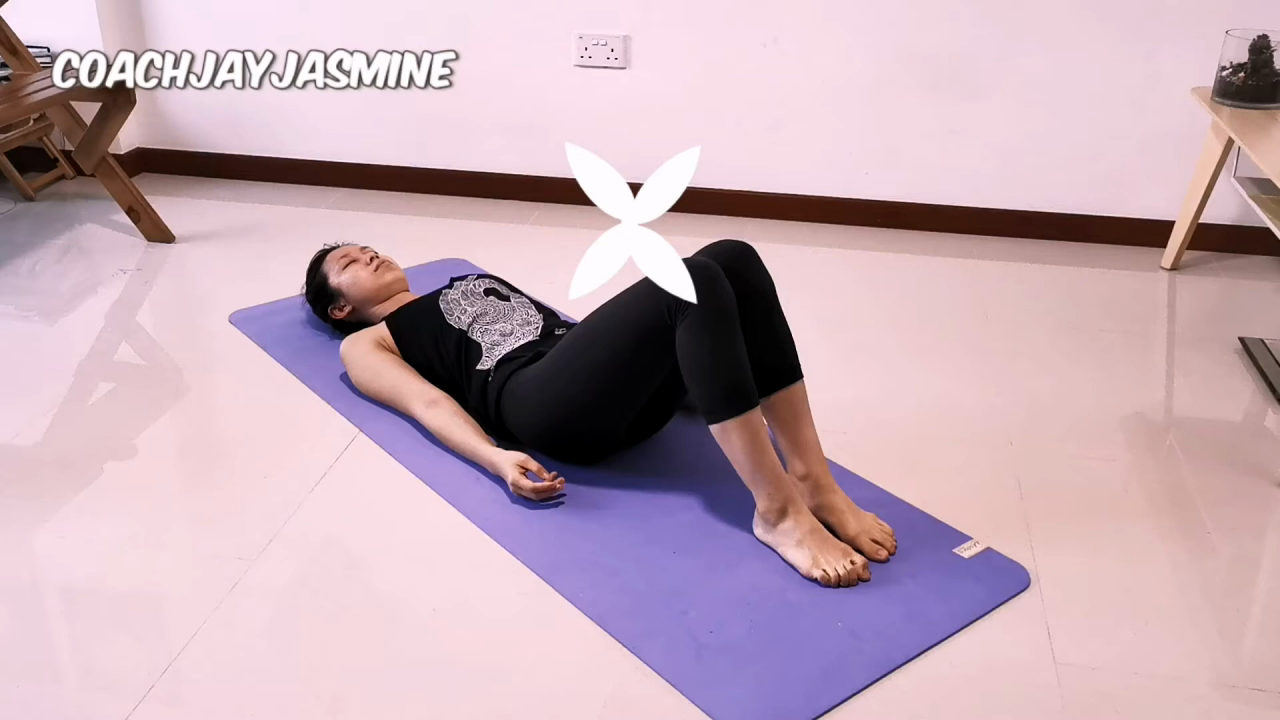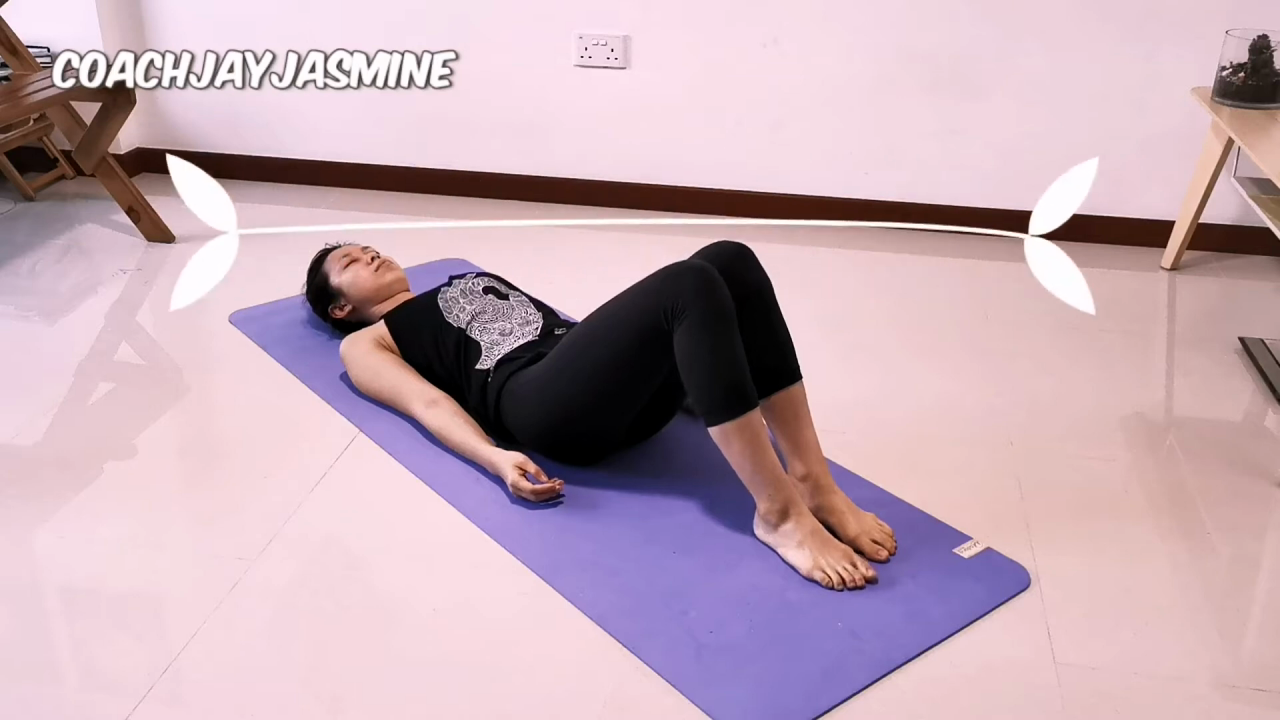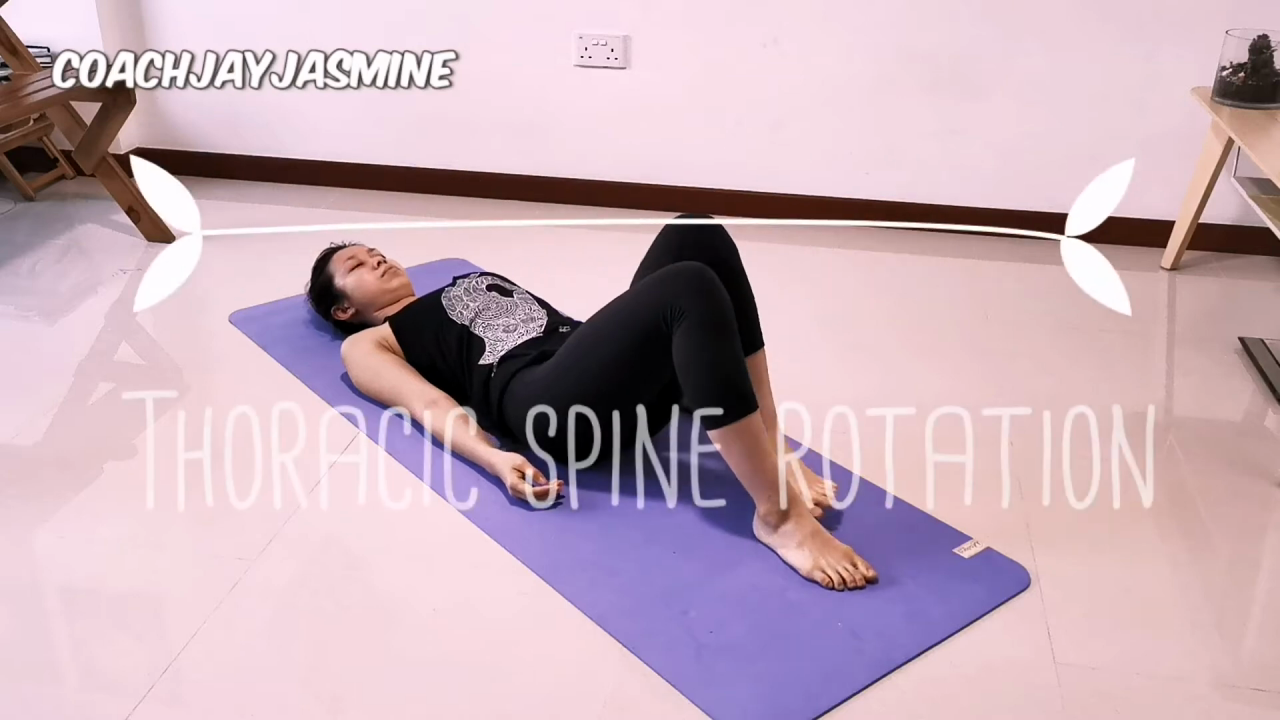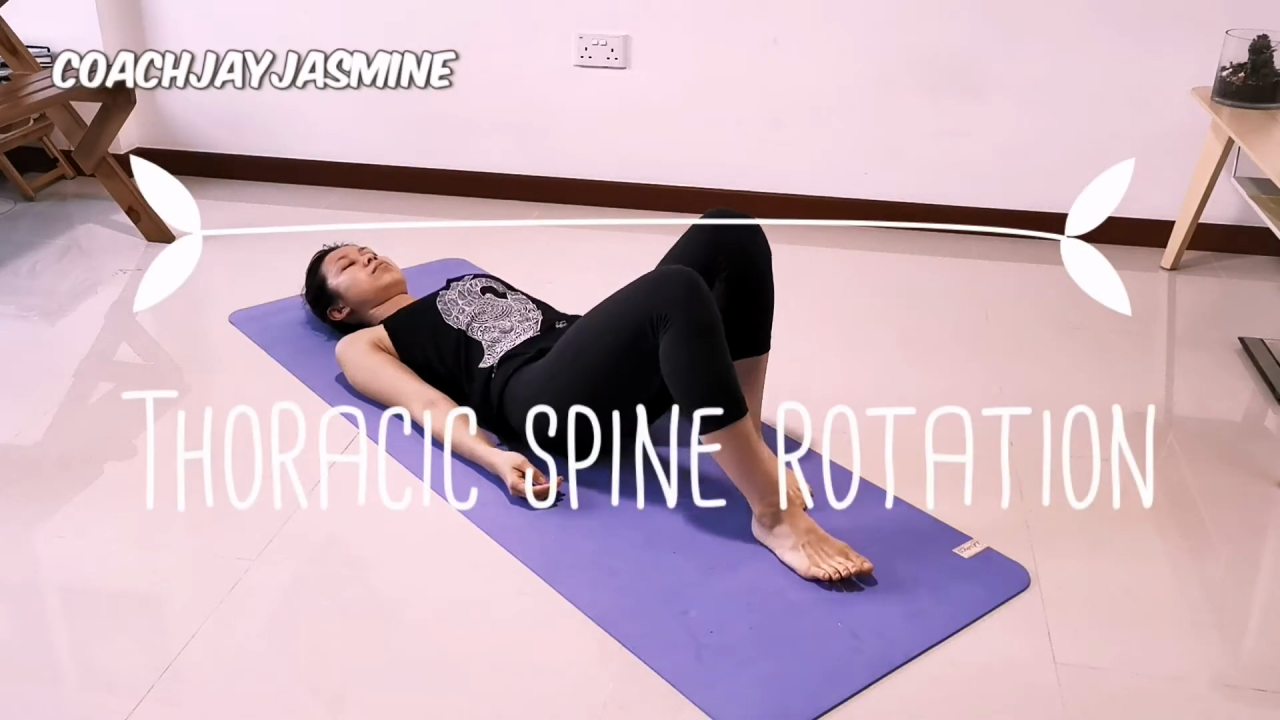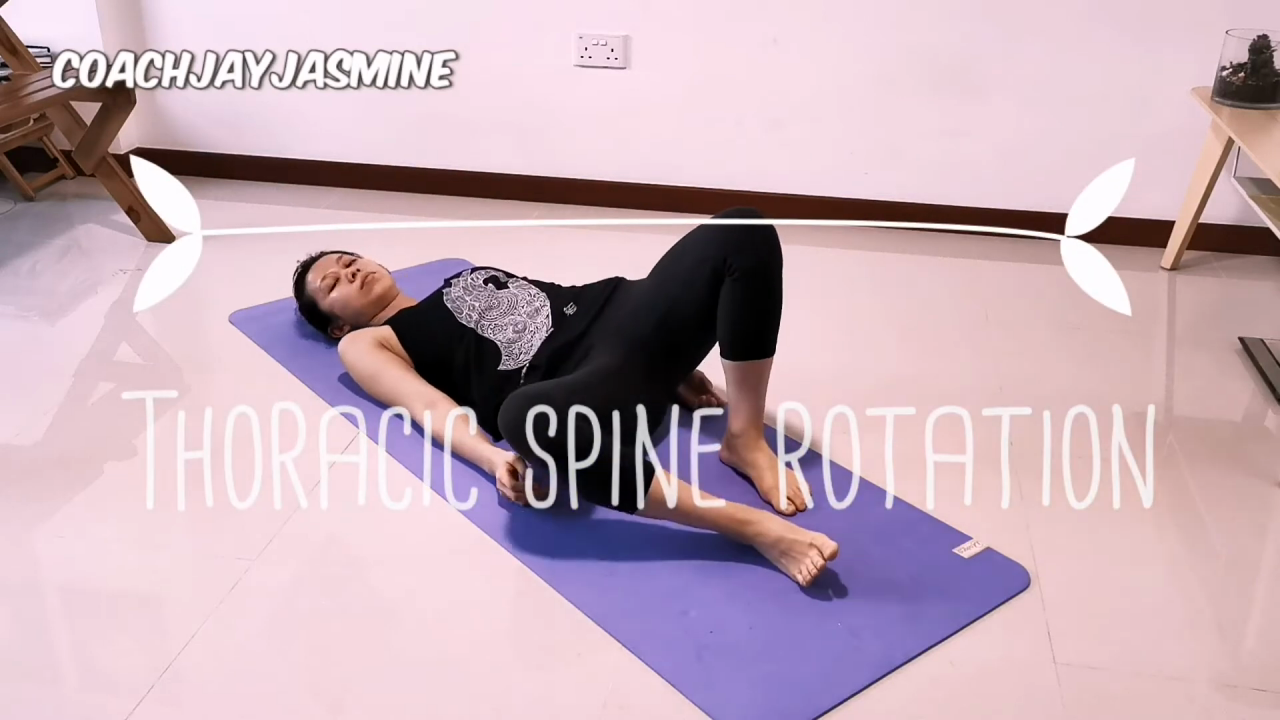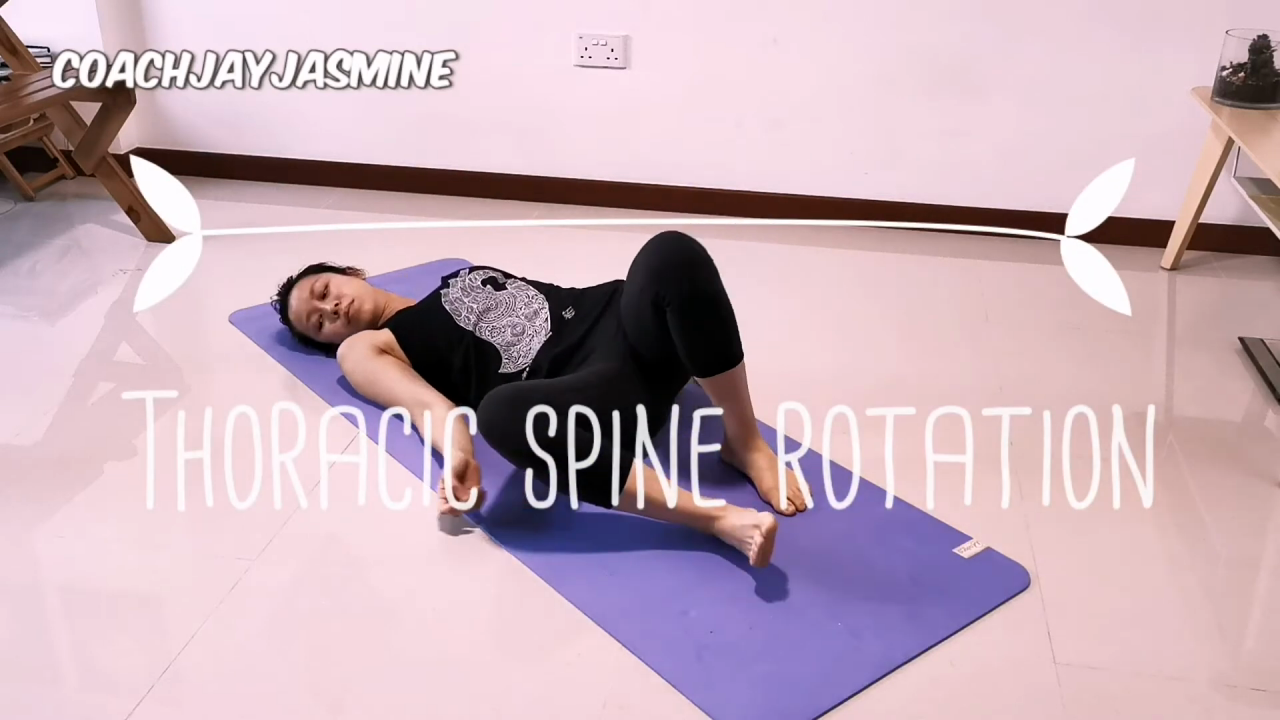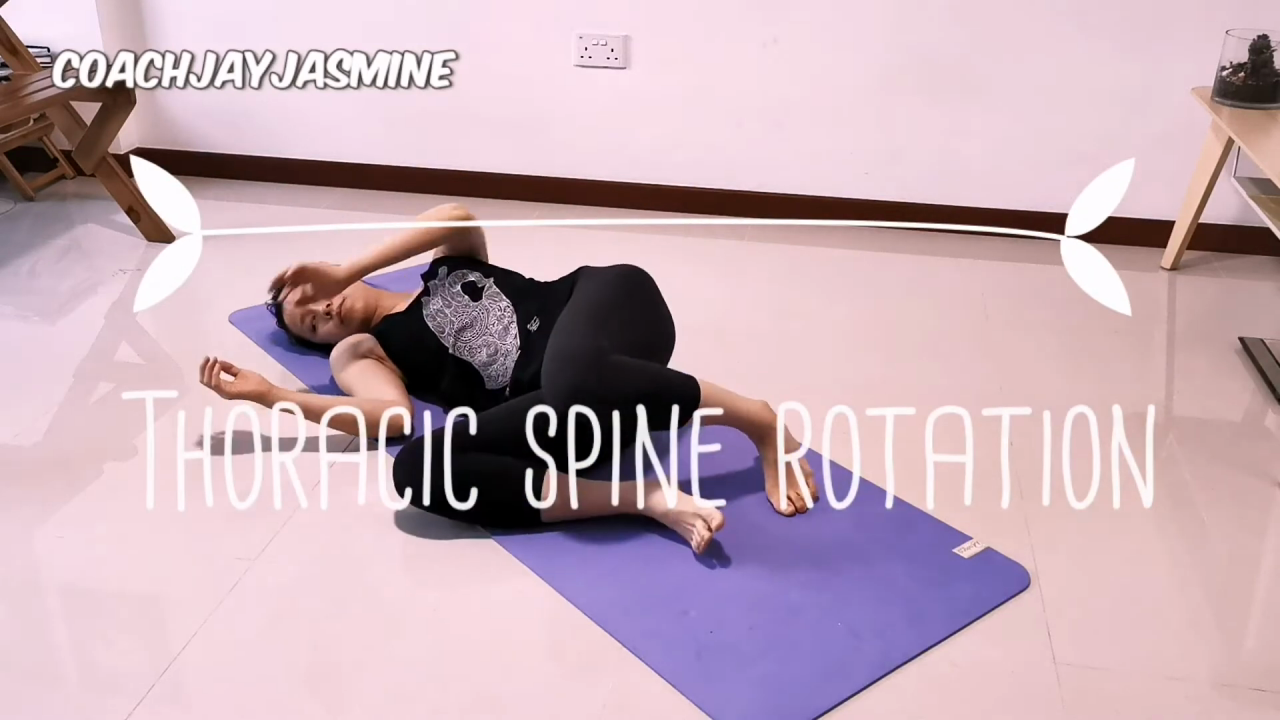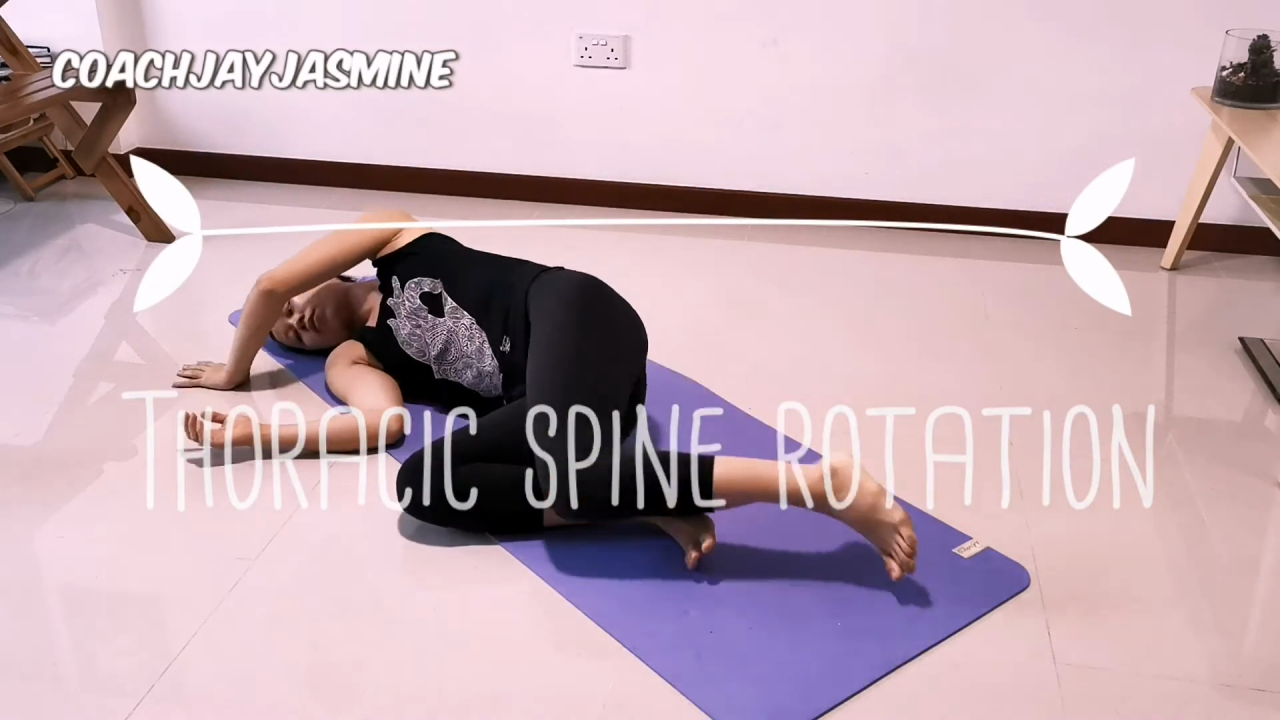
dt=0.5s
person 1, frame 1
left shoulder: (471, 281)
right shoulder: (366, 346)
right elbow: (429, 403)
right wrist: (498, 458)
left hip: (613, 388)
right hip: (545, 404)
left knee: (730, 260)
right knee: (692, 285)
left ankle: (814, 484)
right ankle: (779, 513)
person 1, frame 2
left shoulder: (469, 281)
right shoulder: (366, 345)
right elbow: (428, 402)
right wrist: (495, 459)
left hip: (614, 385)
right hip: (543, 402)
left knee: (730, 260)
right knee: (690, 284)
left ankle: (814, 484)
right ankle: (780, 514)
person 1, frame 3
left shoulder: (473, 281)
right shoulder: (367, 347)
right elbow: (430, 404)
right wrist: (494, 458)
left hip: (617, 378)
right hip: (548, 400)
left knee: (695, 236)
right knee: (689, 287)
left ankle: (769, 448)
right ankle: (779, 515)
person 1, frame 4
left shoulder: (467, 284)
right shoulder: (362, 347)
right elbow: (428, 406)
right wrist: (496, 460)
left hip: (612, 368)
right hip: (544, 394)
left knee: (731, 234)
right knee: (675, 291)
left ankle: (745, 442)
right ankle: (775, 518)
person 1, frame 5
left shoulder: (465, 278)
right shoulder: (365, 345)
right elbow: (430, 407)
left wrist: (671, 364)
right wrist: (493, 458)
right hip: (582, 382)
left knee: (742, 234)
right knee: (524, 415)
left ankle: (744, 440)
right ankle: (753, 526)
person 1, frame 6
left shoulder: (459, 277)
right shoulder: (364, 350)
right elbow: (429, 407)
left wrist: (691, 328)
right wrist: (458, 459)
left hip: (621, 321)
right hip: (593, 388)
left knee: (672, 255)
right knee: (502, 412)
left ankle: (745, 442)
right ankle: (719, 518)
person 1, frame 7
left shoulder: (447, 265)
right shoulder: (355, 354)
left elbow: (461, 221)
right elbow: (390, 414)
left wrist: (337, 274)
right wrist: (269, 395)
right hip: (562, 410)
left knee: (577, 373)
right knee: (415, 468)
left ankle: (755, 419)
right ankle: (644, 499)
person 1, frame 8
left shoulder: (388, 239)
right shoulder: (348, 362)
left elbow: (268, 285)
right elbow: (386, 423)
left wrist: (237, 370)
right wrist: (252, 433)
left hip: (566, 312)
right hip: (541, 401)
left knee: (569, 470)
right knee: (421, 483)
left ankle: (821, 483)
right ankle: (656, 505)
